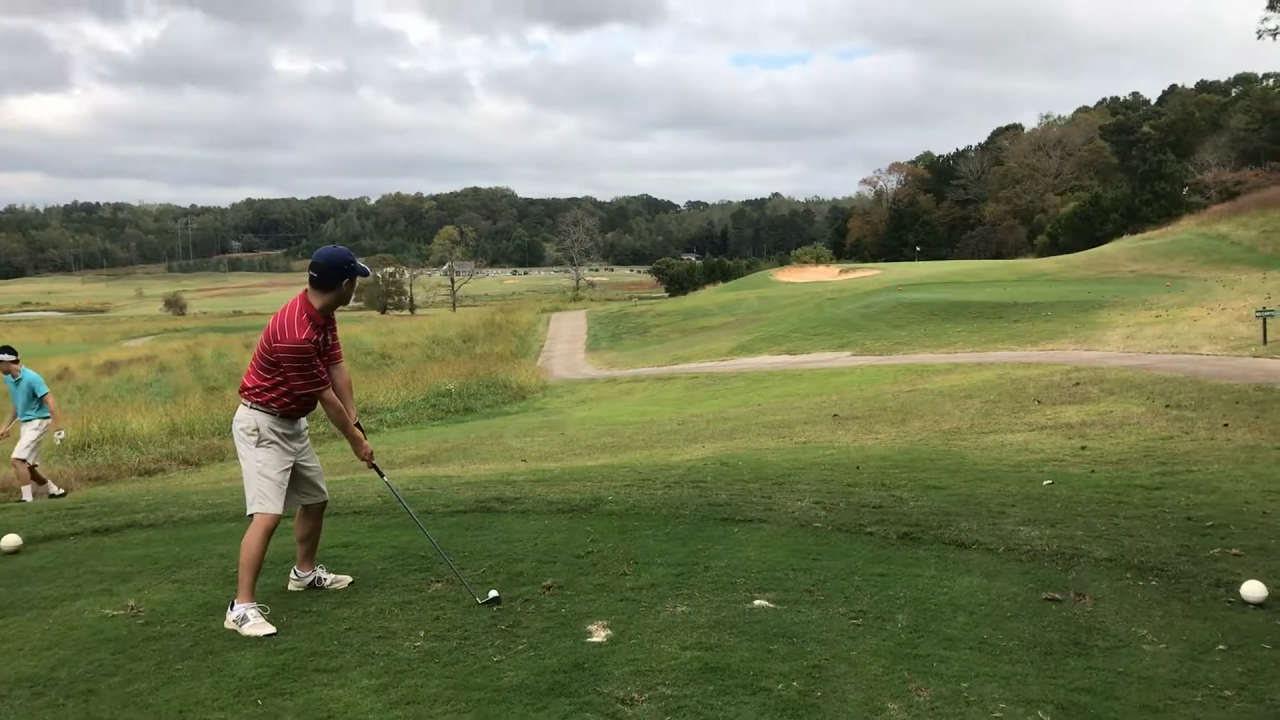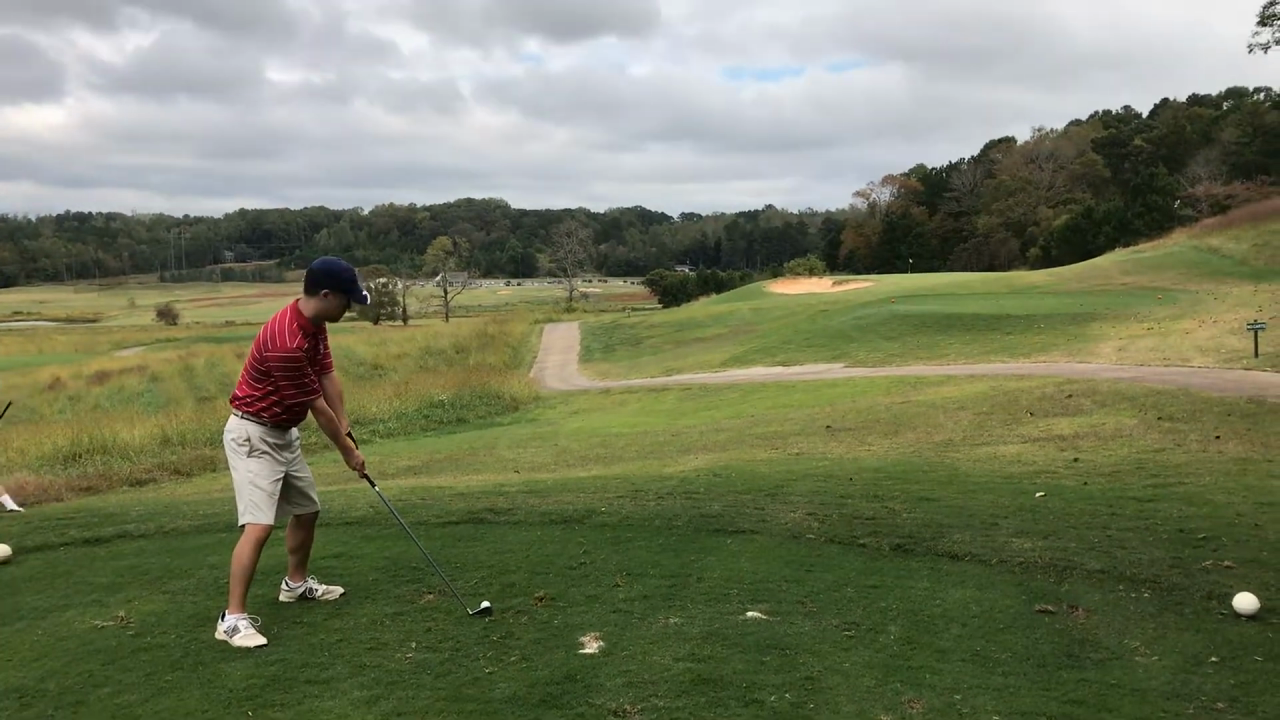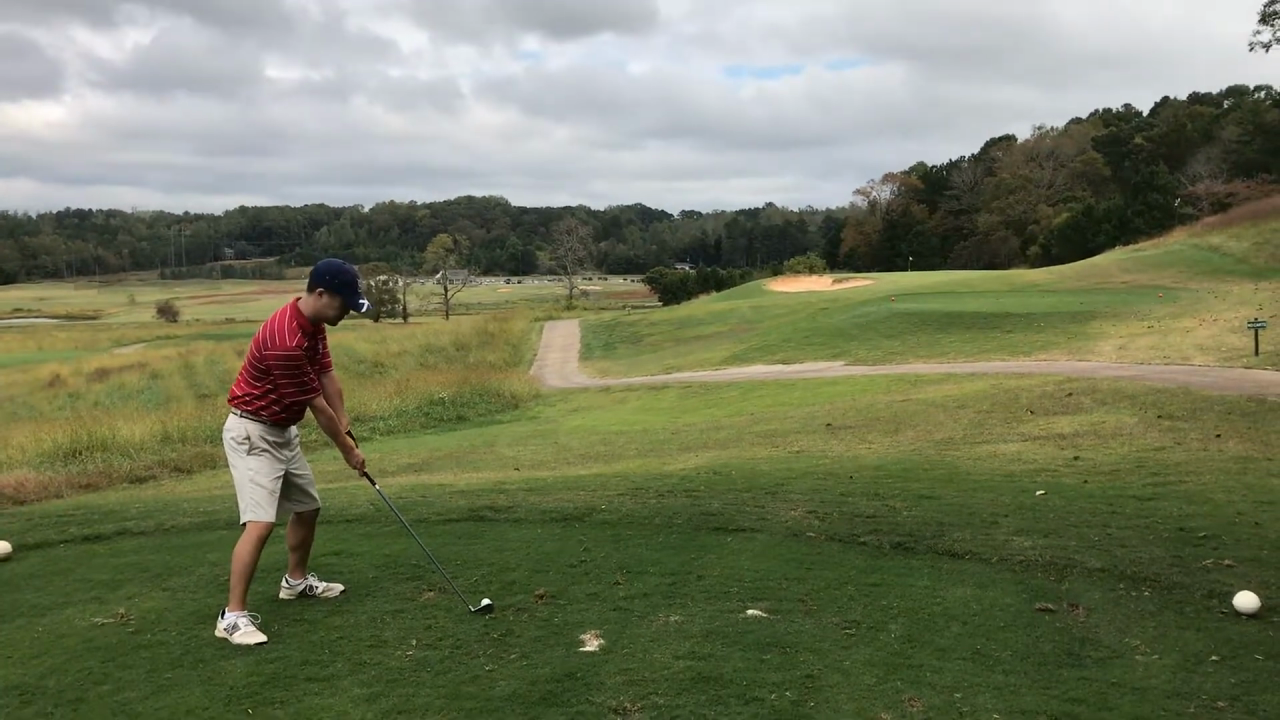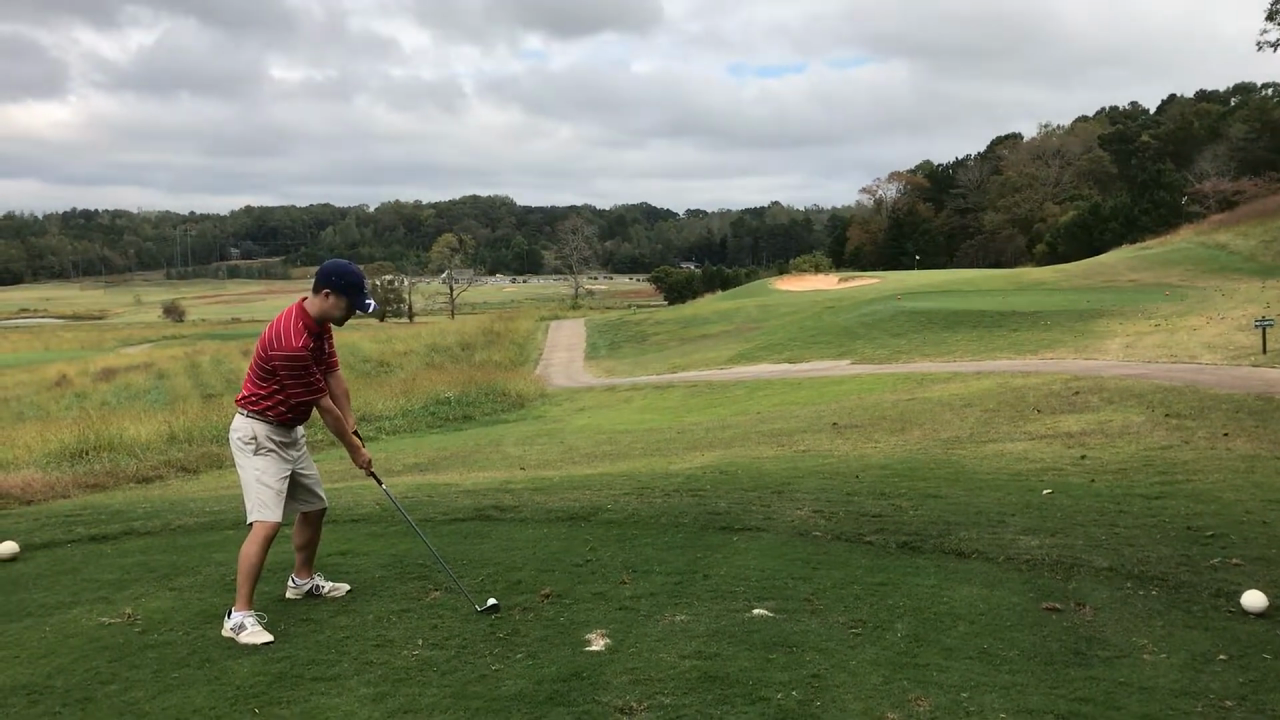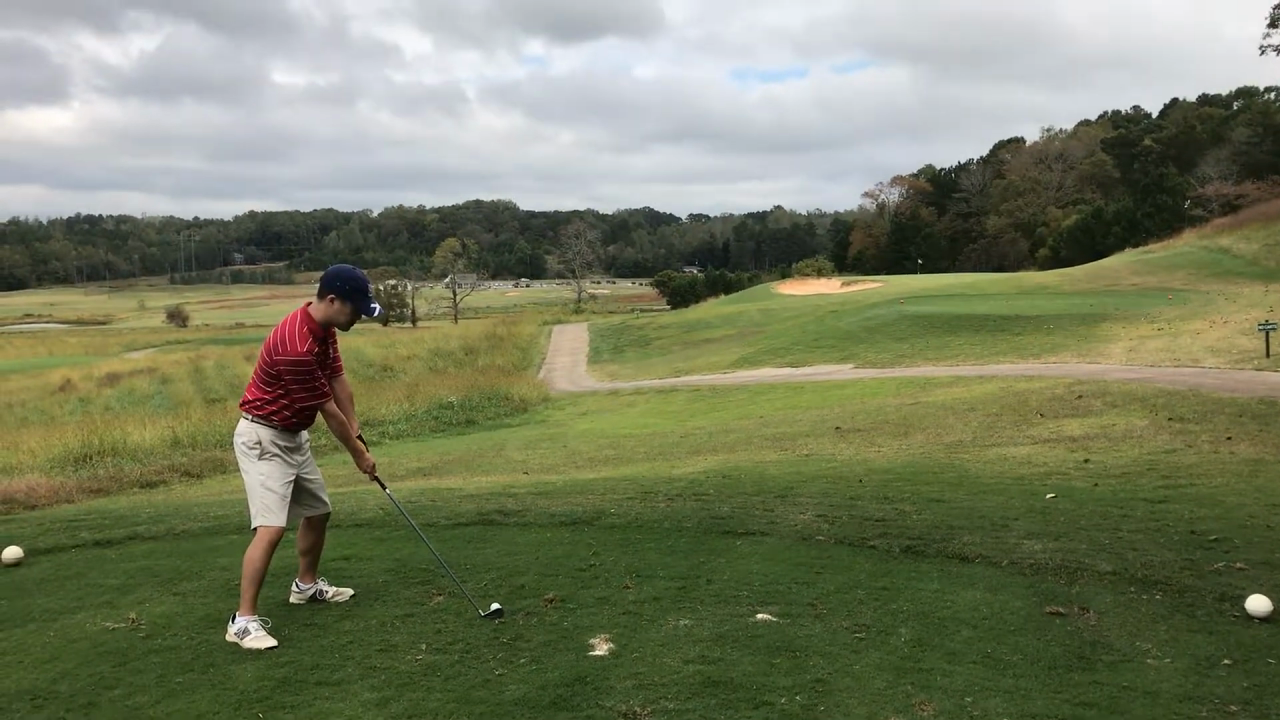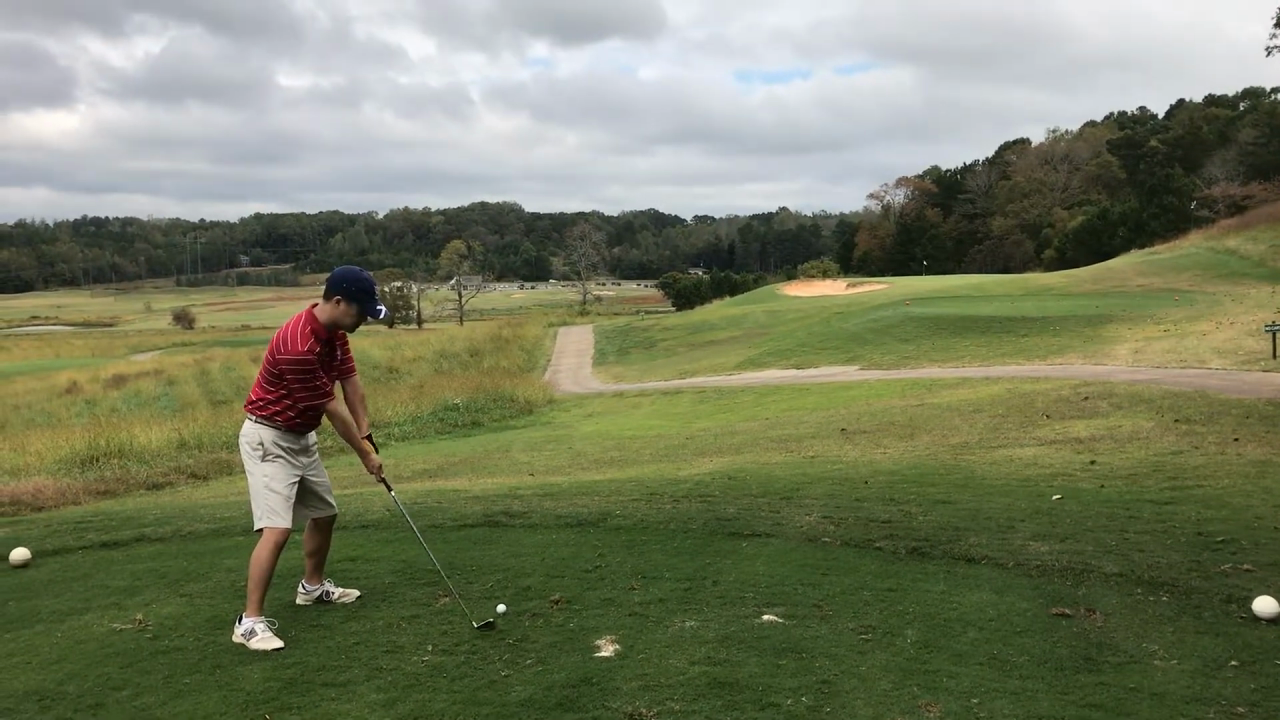
dt=0.5s
person 1, frame 1
left shoulder: (323, 315)
right shoulder: (295, 334)
left elbow: (338, 370)
right elbow: (326, 397)
left wrist: (356, 422)
right wrist: (355, 441)
left hip: (292, 422)
right hip: (263, 424)
left knee: (315, 498)
right knee: (267, 514)
left ankle: (305, 572)
right ankle: (242, 607)
person 1, frame 2
left shoulder: (314, 324)
right shoulder: (286, 342)
left elbow: (329, 379)
right elbow: (318, 407)
left wrist: (347, 432)
right wrist: (347, 451)
left hip: (283, 432)
right hip: (254, 435)
left knee: (307, 508)
right knee: (259, 525)
left ankle: (296, 583)
right ankle: (233, 617)
person 1, frame 3
left shoulder: (313, 324)
right shoulder: (285, 342)
left elbow: (328, 378)
right elbow: (317, 405)
left wrist: (347, 430)
right wrist: (347, 450)
left hip: (282, 430)
right hip: (253, 433)
left knee: (307, 506)
right knee: (260, 522)
left ankle: (296, 580)
right ankle: (233, 615)
person 1, frame 4
left shoulder: (319, 324)
right shoulder: (291, 342)
left elbow: (334, 378)
right elbow: (324, 406)
left wrist: (354, 430)
right wrist: (354, 450)
left hip: (289, 430)
right hip: (259, 433)
left knee: (313, 506)
right knee: (267, 523)
left ankle: (303, 580)
right ankle: (239, 615)
person 1, frame 5
left shoulder: (323, 329)
right shoulder: (297, 347)
left elbow: (339, 382)
right elbow: (328, 410)
left wrist: (358, 435)
right wrist: (358, 454)
left hip: (293, 435)
right hip: (264, 438)
left knee: (317, 511)
right knee: (271, 528)
left ankle: (306, 585)
right ankle: (243, 619)
person 1, frame 6
left shoulder: (333, 332)
right shoulder: (298, 346)
left elbow: (351, 383)
right elbow: (331, 409)
left wrist: (367, 436)
right wrist: (364, 454)
left hip: (301, 437)
right hip: (270, 440)
left knee: (324, 513)
right knee: (276, 530)
left ankle: (313, 586)
right ankle: (250, 620)
